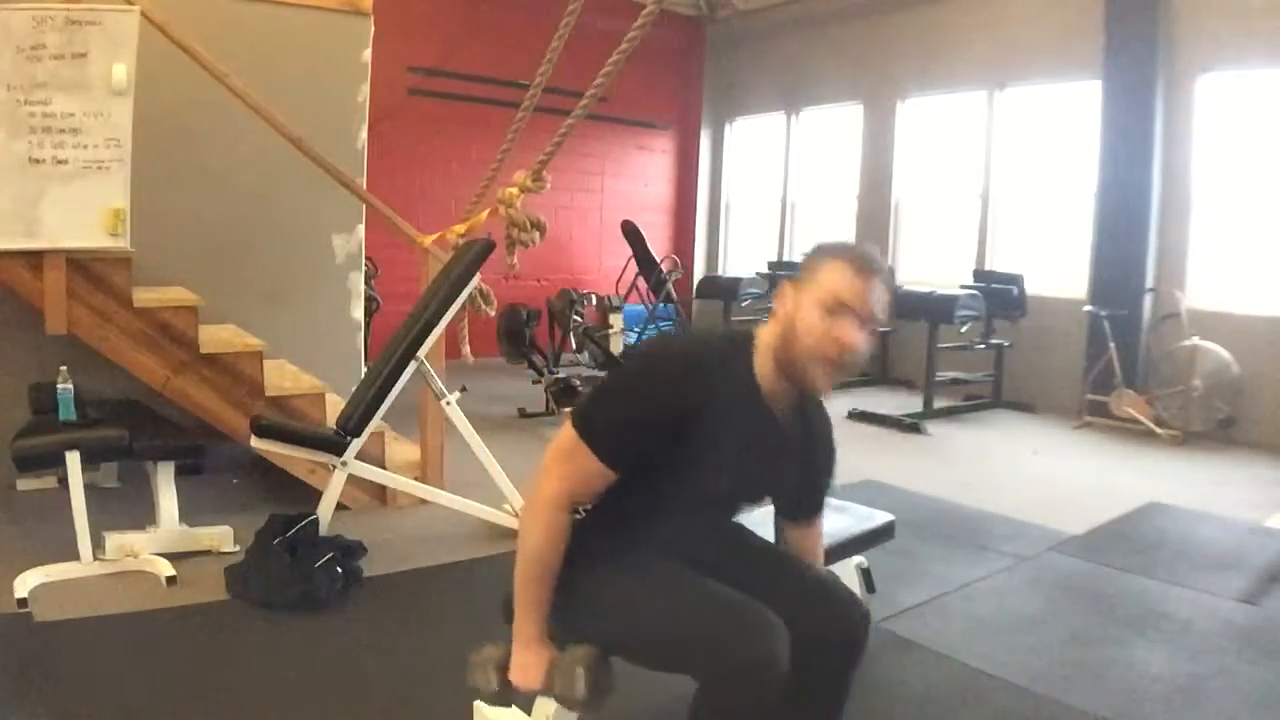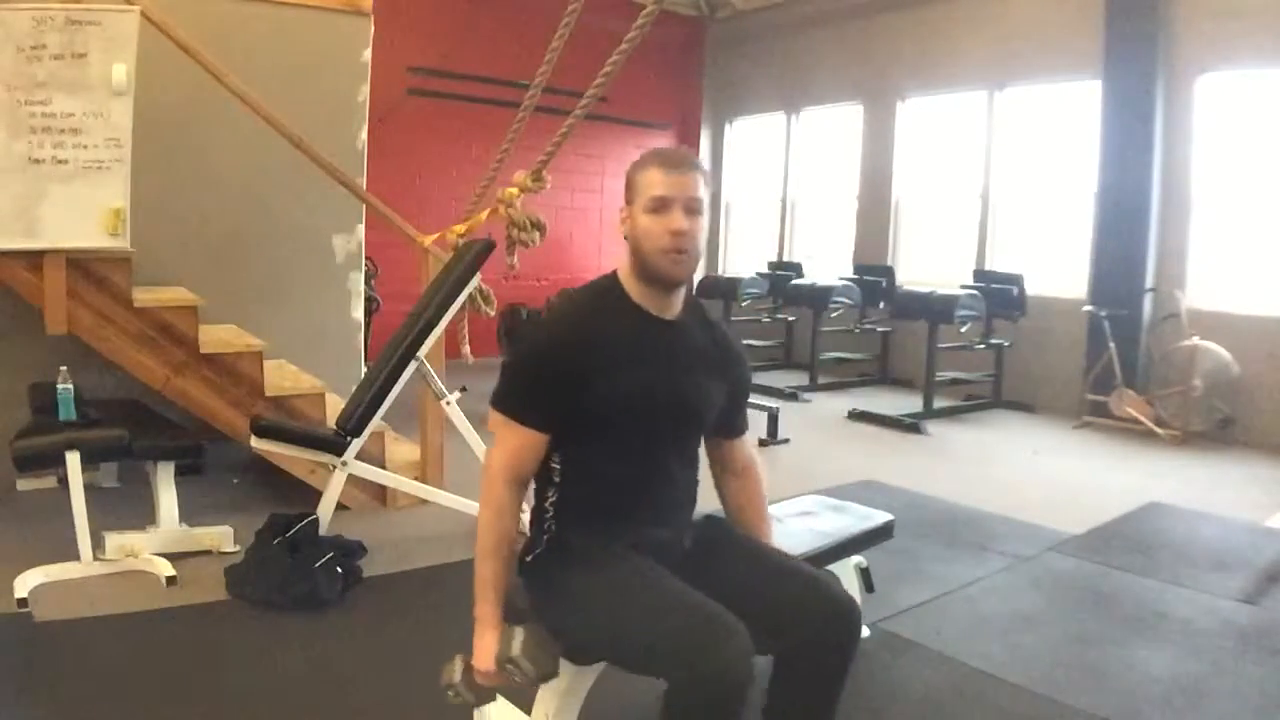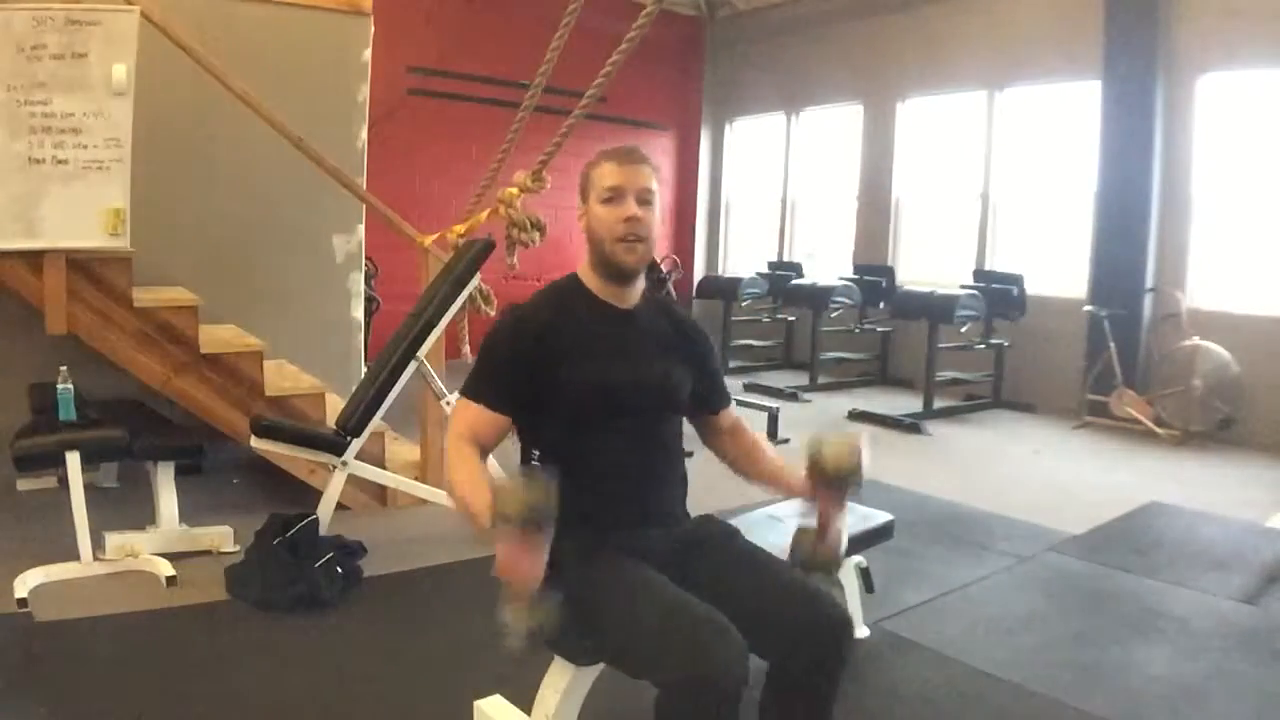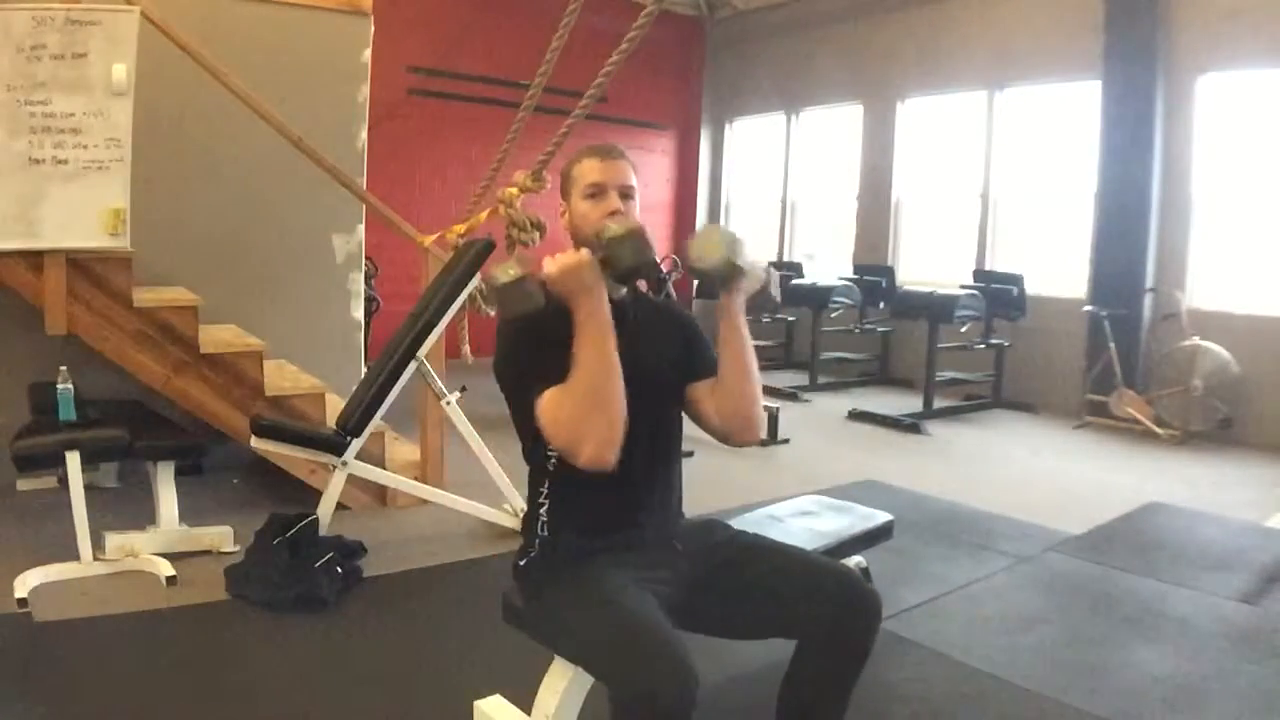
dt=0.5s
person 1, frame 1
left shoulder: (810, 435)
right shoulder: (677, 372)
left elbow: (800, 550)
right elbow: (553, 492)
right wrist: (530, 640)
right hip: (596, 561)
left knee: (838, 620)
right knee: (751, 645)
person 1, frame 2
left shoulder: (717, 348)
right shoulder: (565, 334)
left elbow: (735, 466)
right elbow: (504, 478)
left wrist: (766, 580)
right wrist: (489, 622)
left hip: (681, 541)
right hip: (579, 557)
left knee: (829, 617)
right knee: (717, 652)
person 1, frame 3
left shoulder: (680, 332)
right shoulder: (534, 327)
left elbow: (723, 428)
right elbow: (462, 445)
left wrist: (796, 483)
right wrist: (500, 529)
left hip: (678, 537)
right hip: (579, 554)
left knee: (822, 627)
right knee: (712, 656)
person 1, frame 4
left shoulder: (666, 321)
right shoulder: (532, 324)
left elbow: (742, 427)
right elbow: (595, 447)
left wrist: (732, 304)
right wrist: (587, 305)
left hip: (673, 541)
right hip: (576, 561)
left knee: (849, 604)
